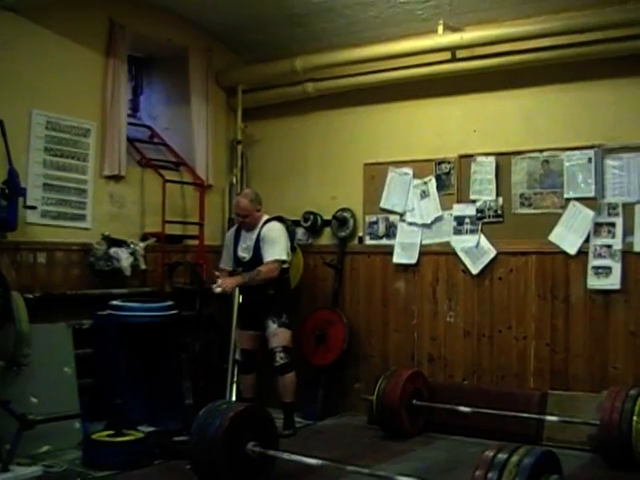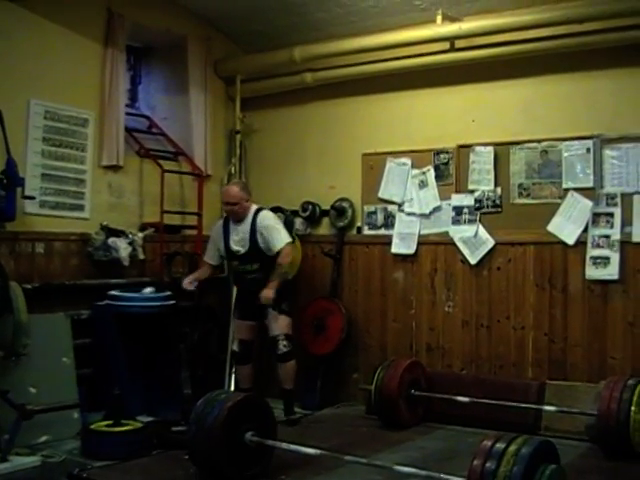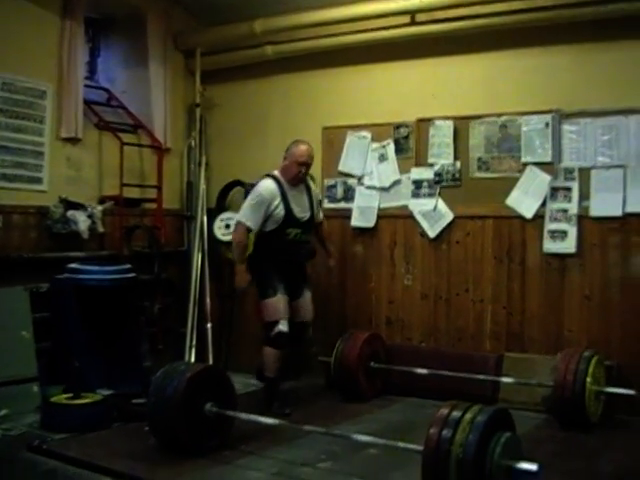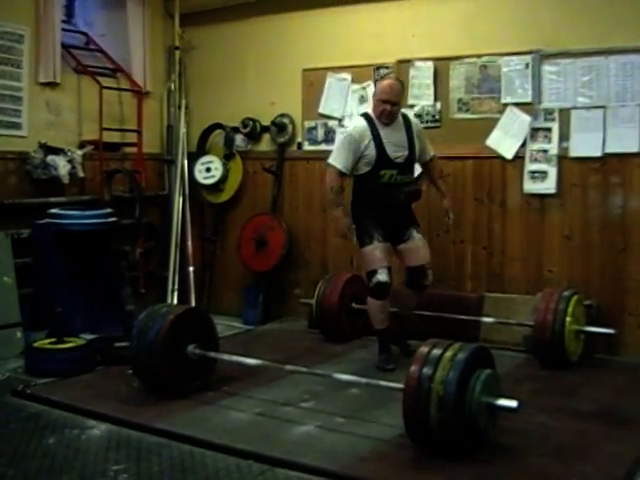
dt=1s
person 1, frame 1
left shoulder: (273, 229)
right shoulder: (233, 234)
left elbow: (271, 270)
right elbow: (226, 269)
left wrist: (237, 280)
right wrist: (223, 281)
left hip: (275, 302)
right hip: (249, 302)
left knee: (281, 358)
right knee: (244, 359)
left ankle: (288, 418)
person 1, frame 2
left shoulder: (265, 219)
right shoulder: (221, 227)
left elbow: (285, 254)
right elbow: (210, 263)
left wrist: (271, 287)
right wrist: (193, 277)
left hip: (271, 293)
right hip: (244, 294)
left knee: (282, 345)
right knee: (242, 349)
left ankle: (288, 405)
person 1, frame 3
left shoulder: (310, 190)
right shoulder: (267, 190)
left elbow: (318, 225)
right elbow: (241, 230)
left wrist: (329, 253)
right wrist: (241, 269)
left hip: (298, 269)
right hip: (271, 270)
left knee: (301, 331)
right knee: (279, 330)
left ankle: (271, 375)
right ankle: (271, 393)
person 1, frame 4
left shoulder: (412, 126)
right shoulder: (358, 130)
left elbow: (427, 163)
right elbow: (335, 173)
left wrist: (445, 195)
right wrist: (338, 212)
left hip: (402, 211)
right hip: (370, 214)
left knee: (422, 274)
right knee: (379, 280)
left ankle: (398, 331)
right ankle: (384, 347)
